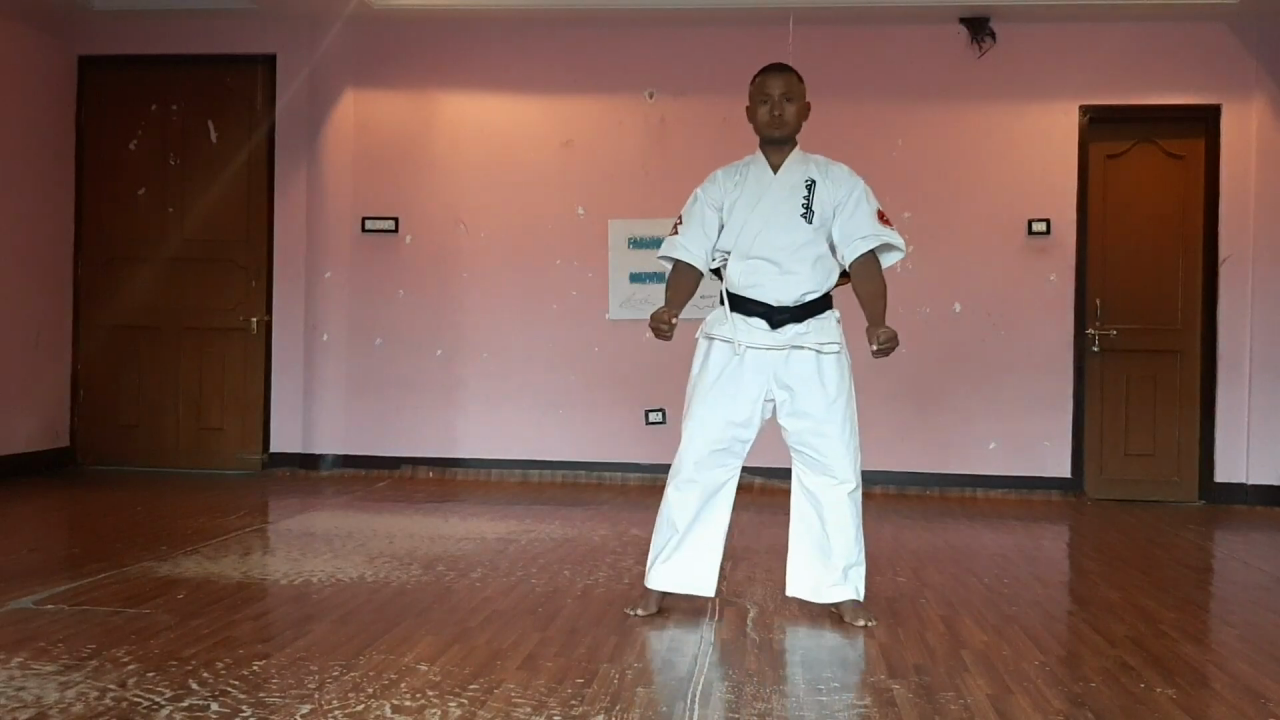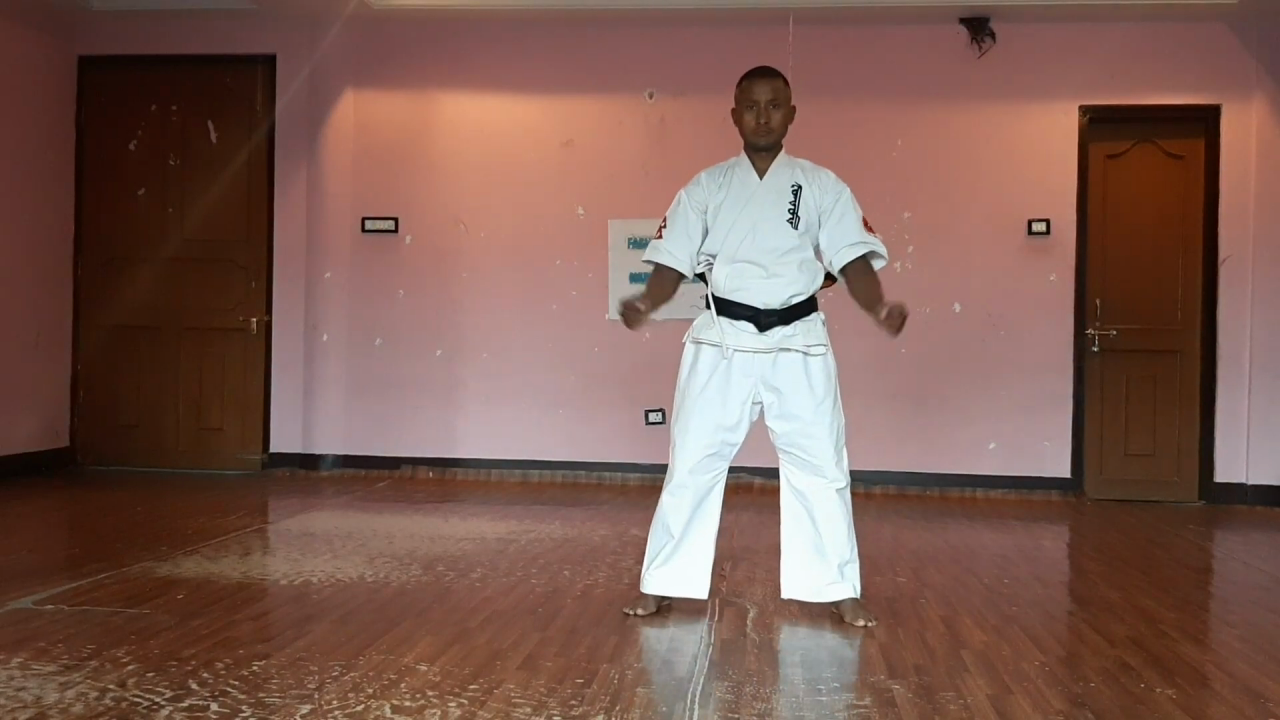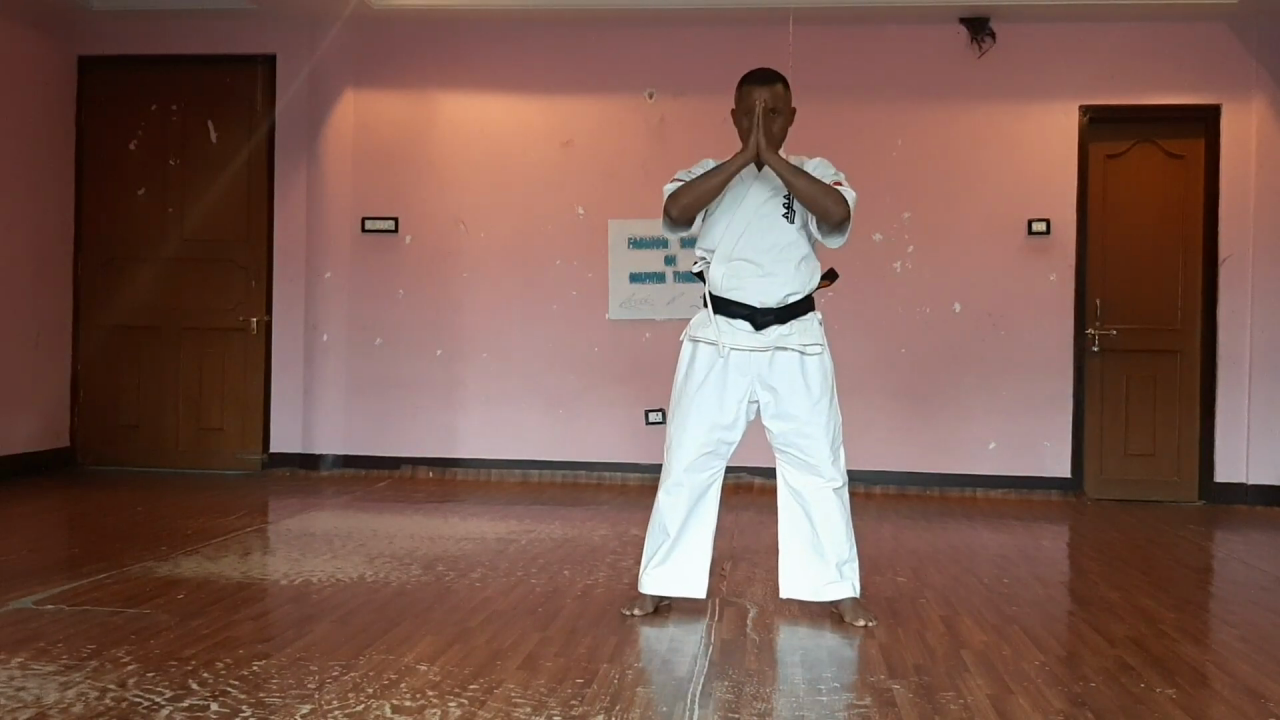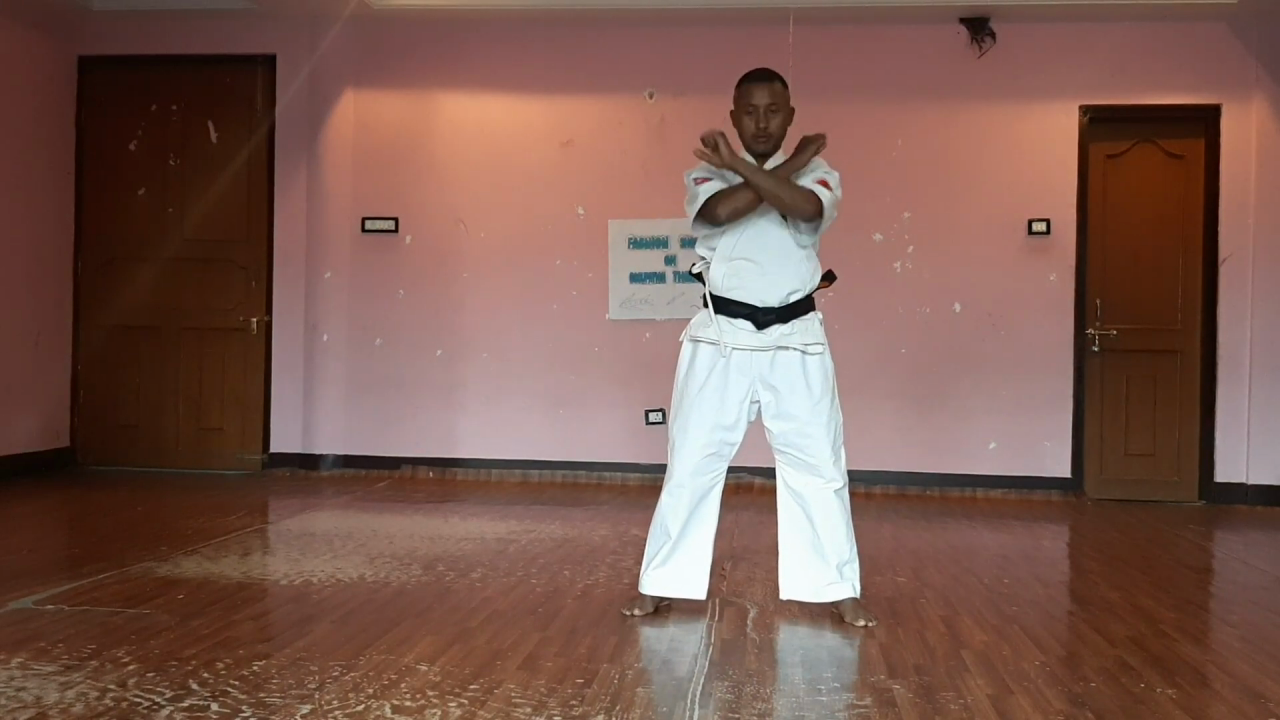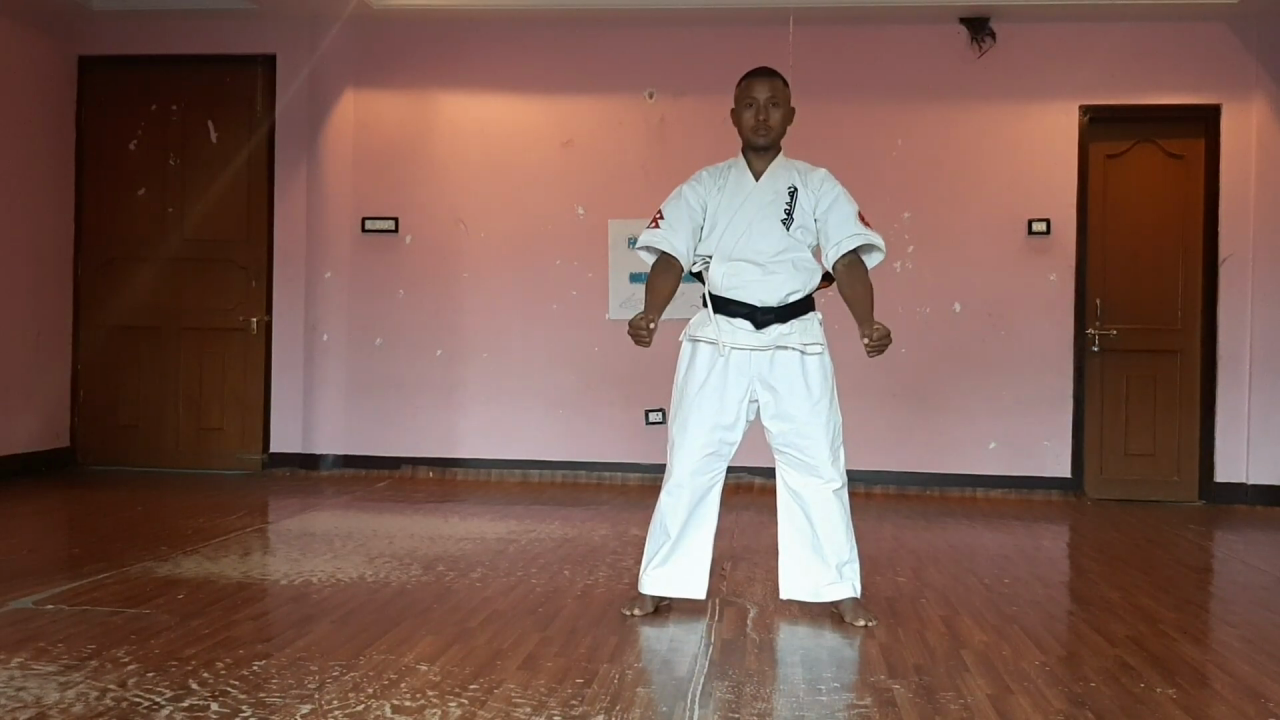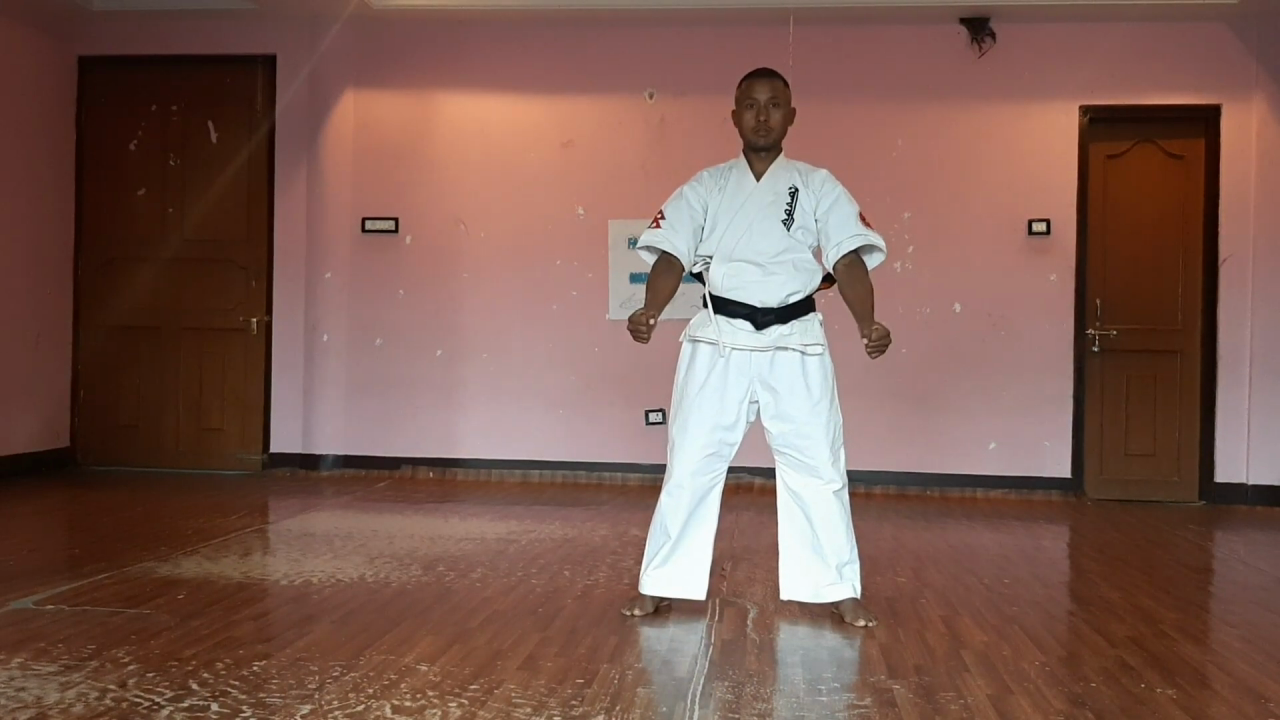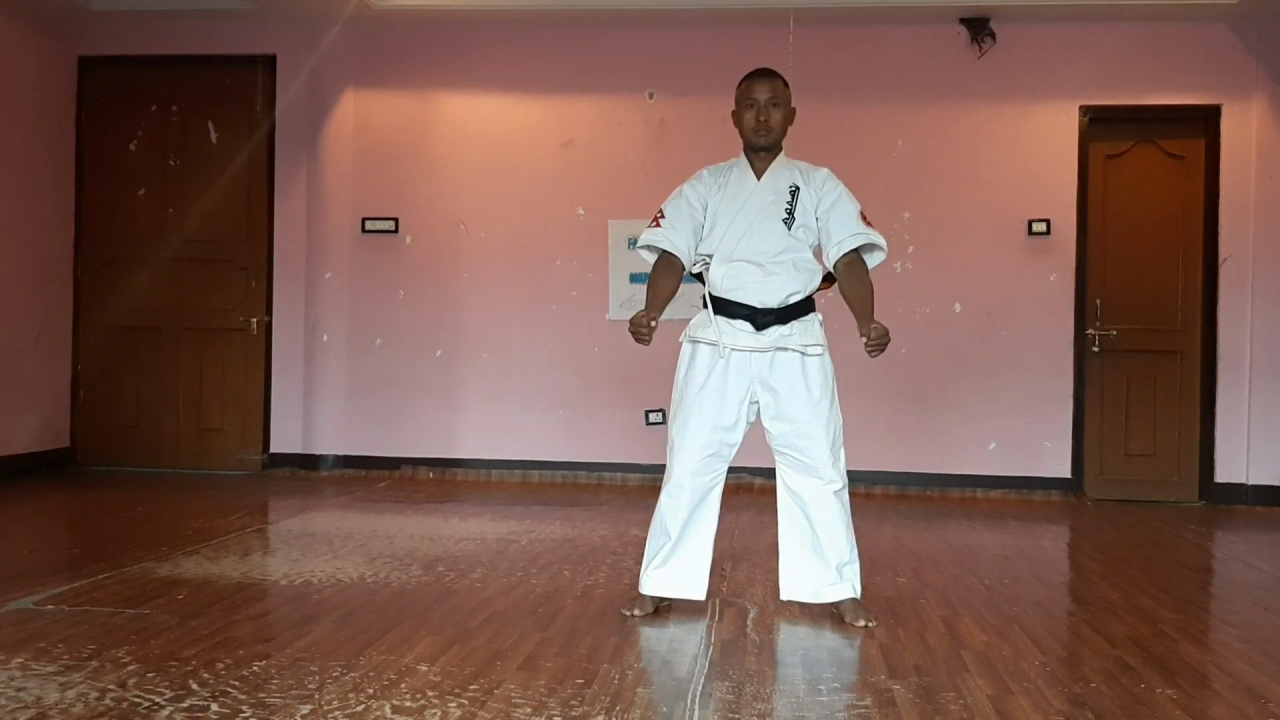
dt=0.7s
person 1, frame 1
left shoulder: (837, 181)
right shoulder: (722, 184)
left elbow: (863, 256)
right elbow: (690, 258)
left wrist: (877, 323)
right wrist: (671, 310)
left hip: (812, 339)
right hip: (734, 337)
left knee: (833, 466)
right knee: (702, 459)
left ankle: (841, 590)
right ankle: (662, 582)
person 1, frame 2
left shoulder: (821, 185)
right shoulder: (705, 186)
left elbow: (851, 259)
right elbow: (673, 261)
left wrist: (879, 309)
right wrist: (648, 302)
left hip: (797, 341)
right hip: (721, 340)
left knee: (820, 467)
right knee: (692, 464)
left ankle: (840, 592)
right ankle: (660, 584)
person 1, frame 3
left shoulder: (814, 174)
right shoulder: (709, 174)
left elbow: (837, 218)
right elbow: (675, 212)
left wrist: (773, 159)
right wrist: (743, 156)
left hip: (794, 339)
right hip: (719, 338)
left knee: (818, 465)
right knee: (688, 462)
left ankle: (839, 590)
right ankle: (657, 584)
person 1, frame 4
left shoulder: (814, 172)
right shoulder: (709, 173)
left elbow: (808, 212)
right elbow: (720, 212)
left wrist: (739, 163)
right wrist: (788, 163)
left hip: (795, 338)
right hip: (720, 338)
left knee: (818, 465)
right knee: (692, 464)
left ankle: (838, 589)
right ankle: (659, 584)
person 1, frame 5
left shoulder: (817, 185)
right shoulder: (704, 186)
left elbow: (847, 259)
right elbow: (670, 256)
left wrist: (866, 323)
right wrist: (649, 315)
left hip: (795, 340)
right hip: (719, 339)
left knee: (818, 466)
right knee: (691, 464)
left ankle: (840, 590)
right ankle: (659, 584)
person 1, frame 6
left shoulder: (819, 186)
right shoulder: (704, 187)
left elbow: (847, 259)
right elbow: (672, 256)
left wrist: (867, 323)
right wrist: (649, 311)
left hip: (795, 343)
right hip: (719, 341)
left knee: (818, 468)
right knee: (691, 465)
left ankle: (841, 590)
right ankle: (659, 584)
person 1, frame 7
left shoulder: (819, 185)
right shoulder: (705, 186)
left elbow: (849, 257)
right elbow: (672, 255)
left wrist: (866, 322)
right wrist: (651, 312)
left hip: (795, 340)
right hip: (718, 340)
left knee: (818, 469)
right knee: (691, 465)
left ankle: (840, 590)
right ankle: (660, 584)
